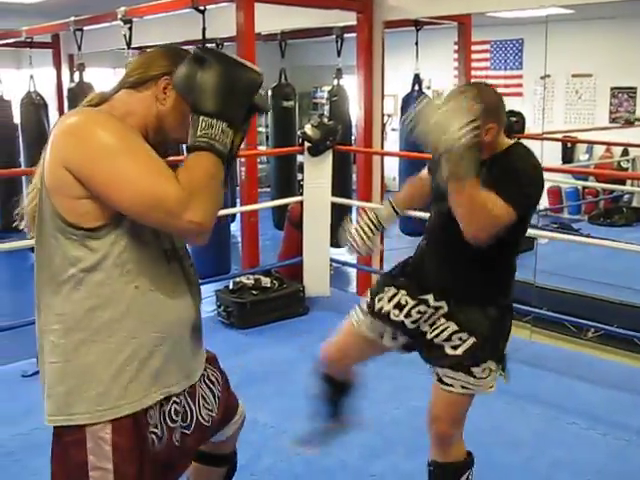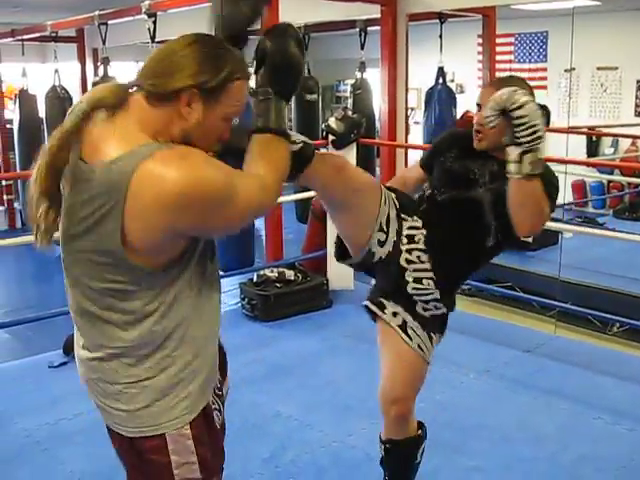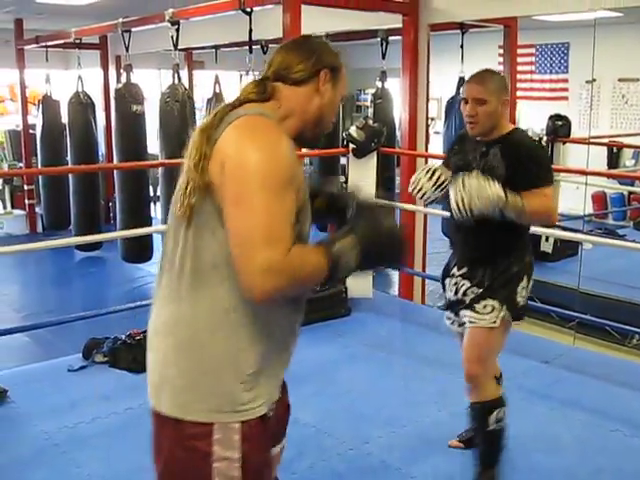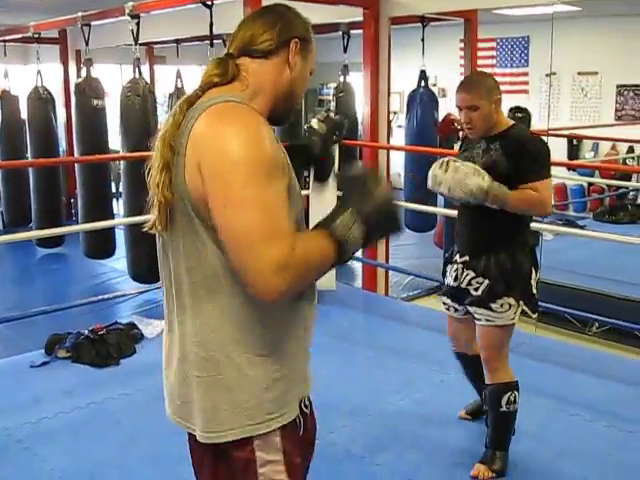
dt=0.7s
person 1, frame 1
left shoulder: (124, 143)
right shoulder: (88, 131)
left elbow: (180, 201)
right elbow: (190, 216)
left wrist: (227, 132)
right wrist: (212, 119)
right hip: (109, 383)
left knee: (221, 429)
person 1, frame 2
left shoulder: (92, 113)
right shoulder: (172, 180)
right elbow: (261, 193)
left wrist: (226, 39)
right wrist: (275, 94)
left hip: (134, 350)
right hip: (153, 384)
person 1, frame 3
left shoulder: (237, 125)
right shoulder: (260, 137)
right elbow: (265, 276)
left wrist: (326, 207)
right wrist: (351, 249)
left hip: (234, 366)
right hip: (212, 382)
person 1, frame 4
left shoulder: (198, 113)
right shoulder: (236, 129)
right elbow: (273, 274)
left wrist: (291, 162)
right wrist: (353, 221)
left hip: (231, 363)
right hip: (238, 380)
left knee: (298, 441)
person 2, frame 1
left shoulder: (519, 169)
right shoulder: (453, 153)
left elbow: (479, 229)
left wrist: (456, 165)
right wrist: (378, 217)
left hip: (472, 309)
right hip: (417, 284)
left knee: (443, 428)
right knee: (334, 357)
right ankle: (334, 415)
person 2, frame 2
left shoulder: (538, 178)
right shoulder: (454, 143)
left elbow: (528, 227)
left wrist: (524, 153)
right wrist: (352, 206)
left hip: (426, 287)
right hip: (395, 237)
left knee: (398, 407)
right knee: (329, 168)
person 2, frame 3
left shoulder: (525, 150)
right shoulder: (464, 143)
left elbow: (548, 213)
right elbow: (441, 182)
left wrist: (499, 201)
right wrist: (433, 178)
left hip: (502, 272)
right hip: (462, 267)
left knee: (475, 366)
right knee: (478, 358)
right ankle: (487, 428)
person 2, frame 4
left shoulder: (525, 144)
right shoulder: (471, 141)
left elbow: (543, 203)
left wrist: (487, 191)
right wrist: (445, 178)
left hip: (503, 263)
right hip: (464, 256)
left knee: (493, 357)
right knee: (460, 340)
right ankle: (488, 400)
